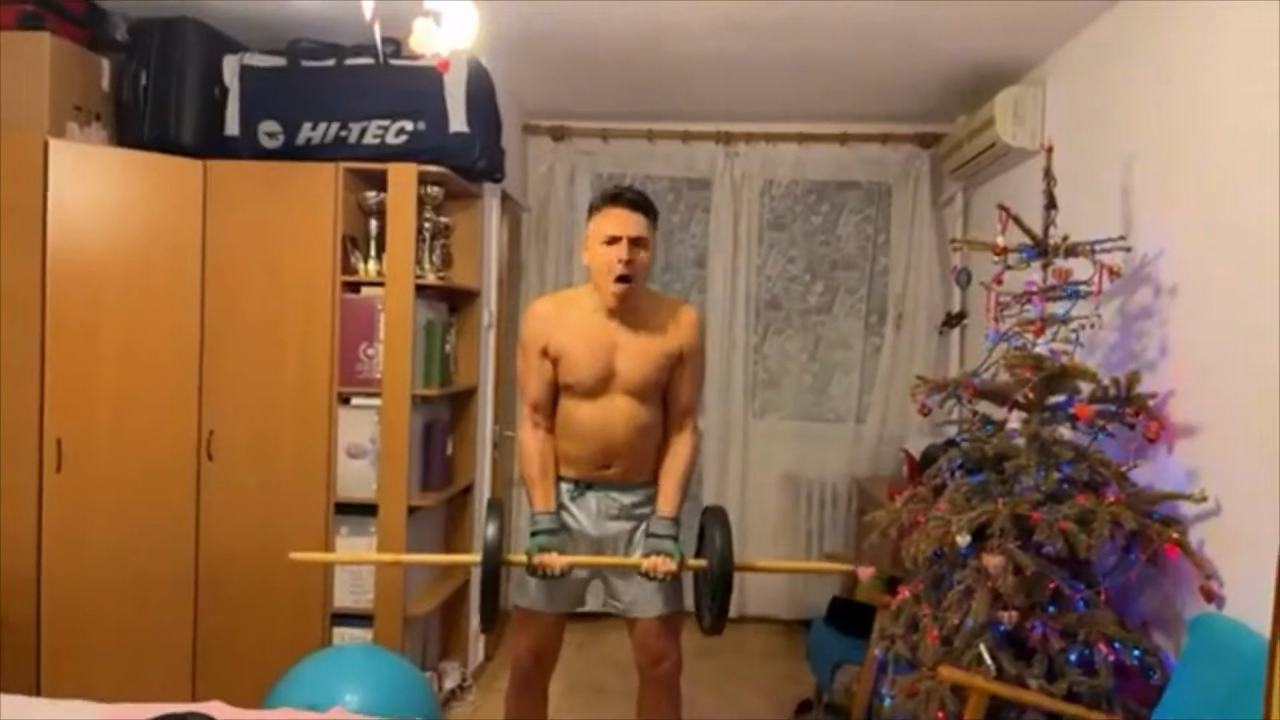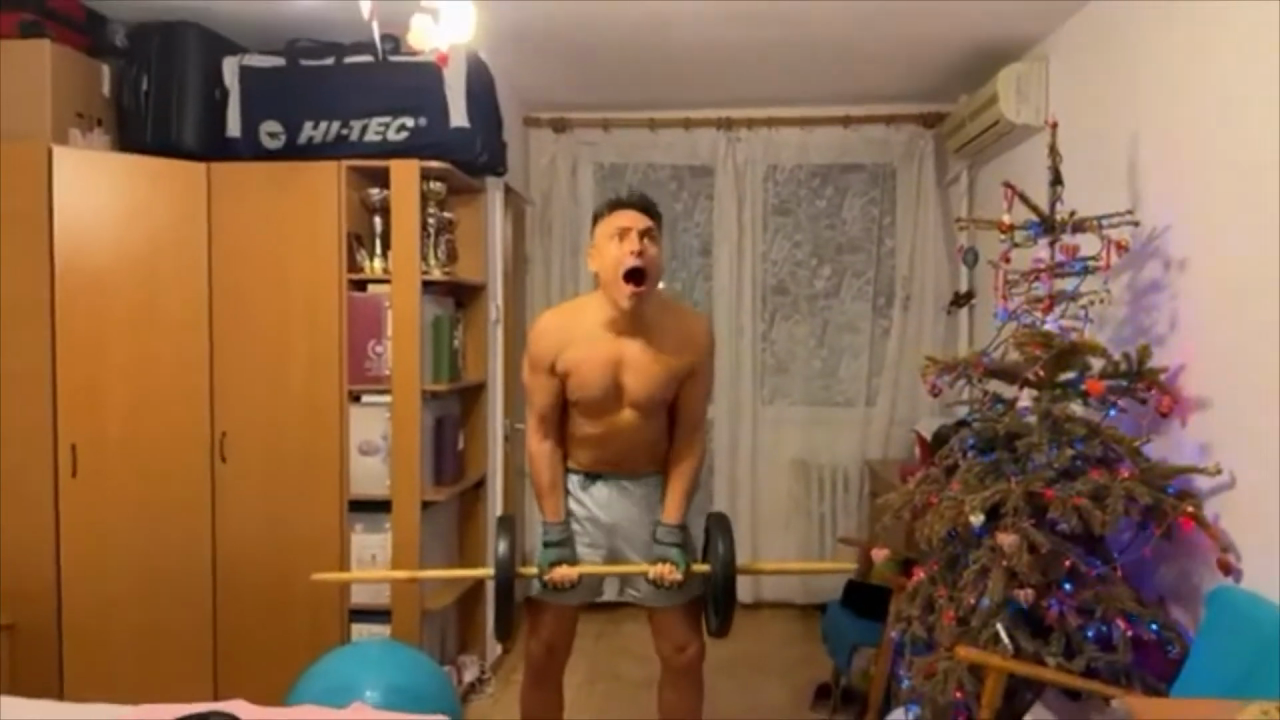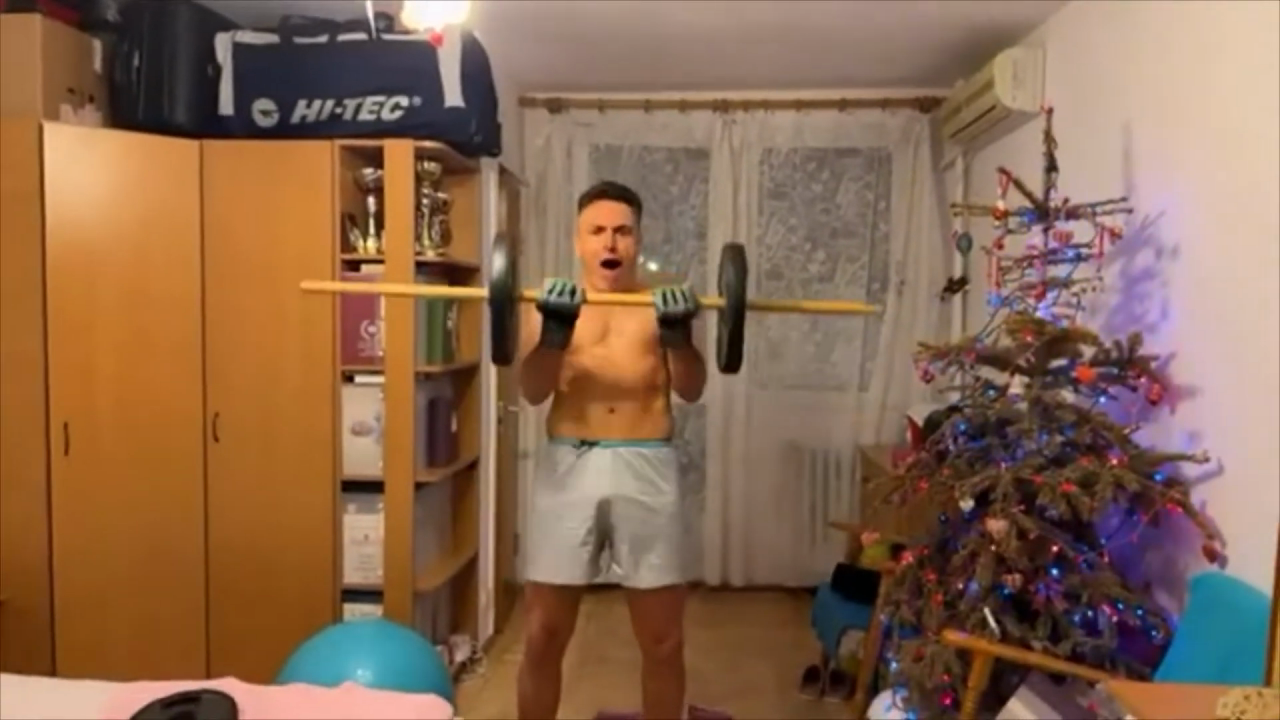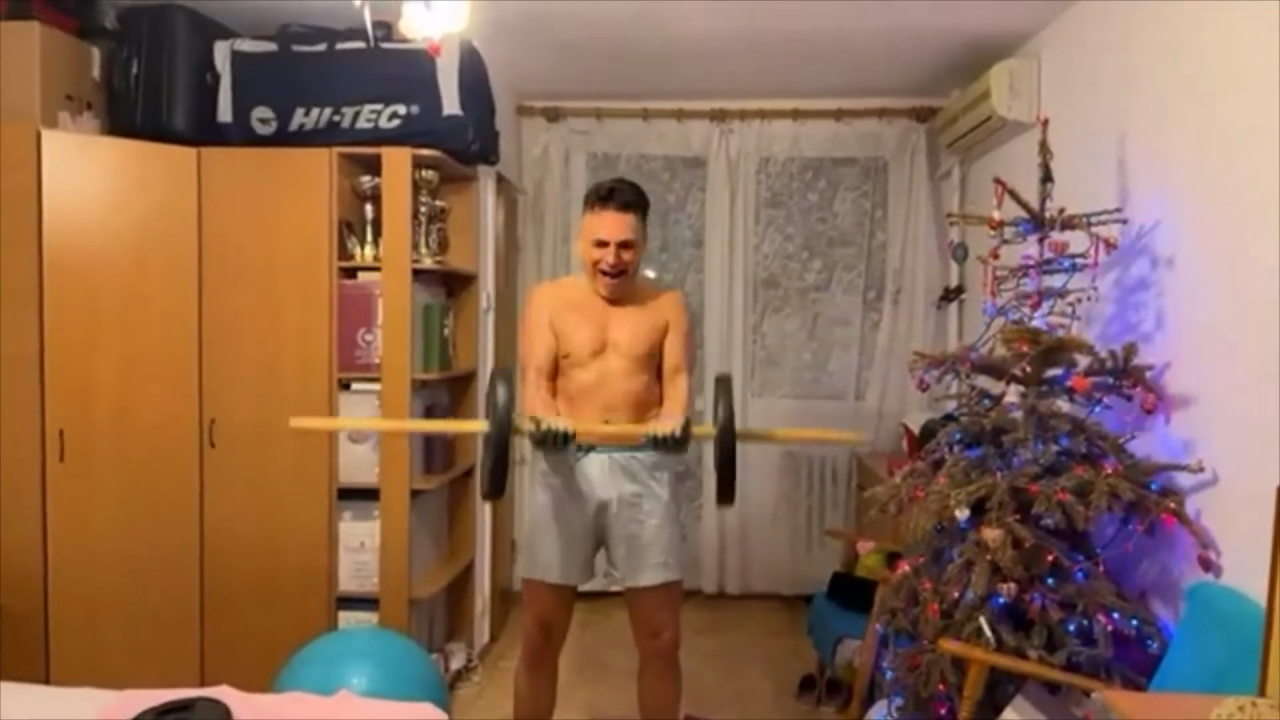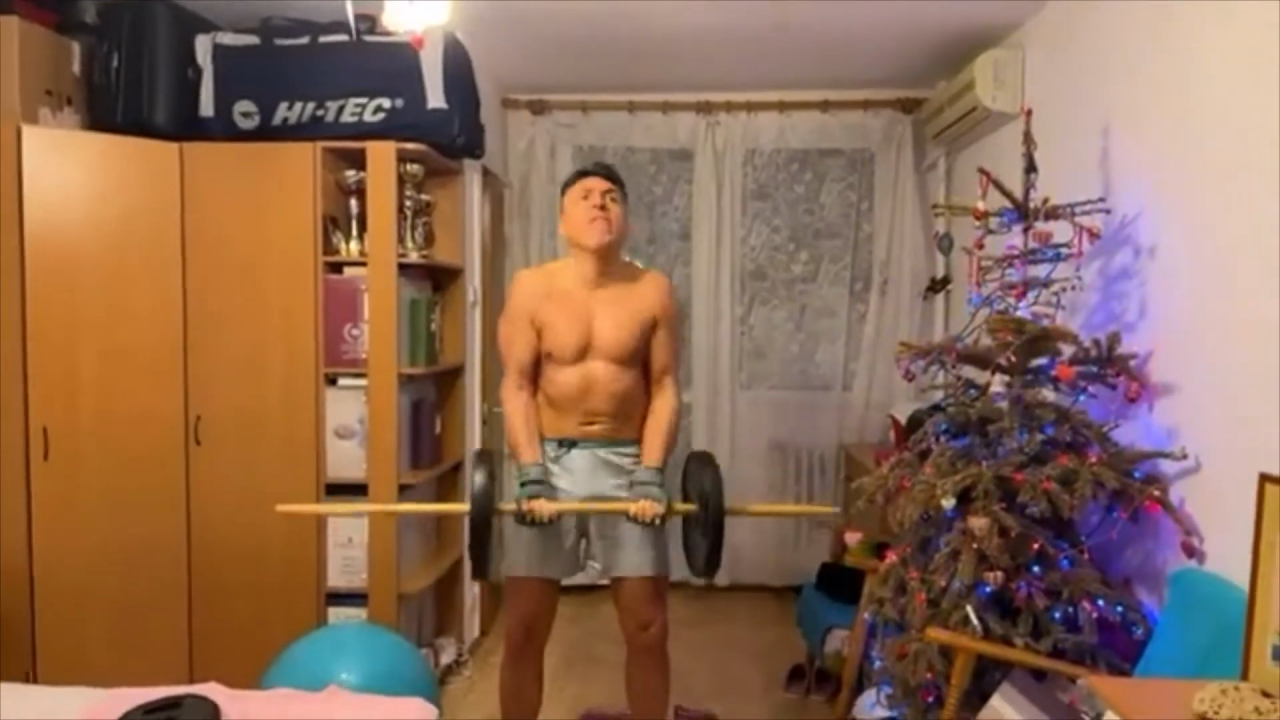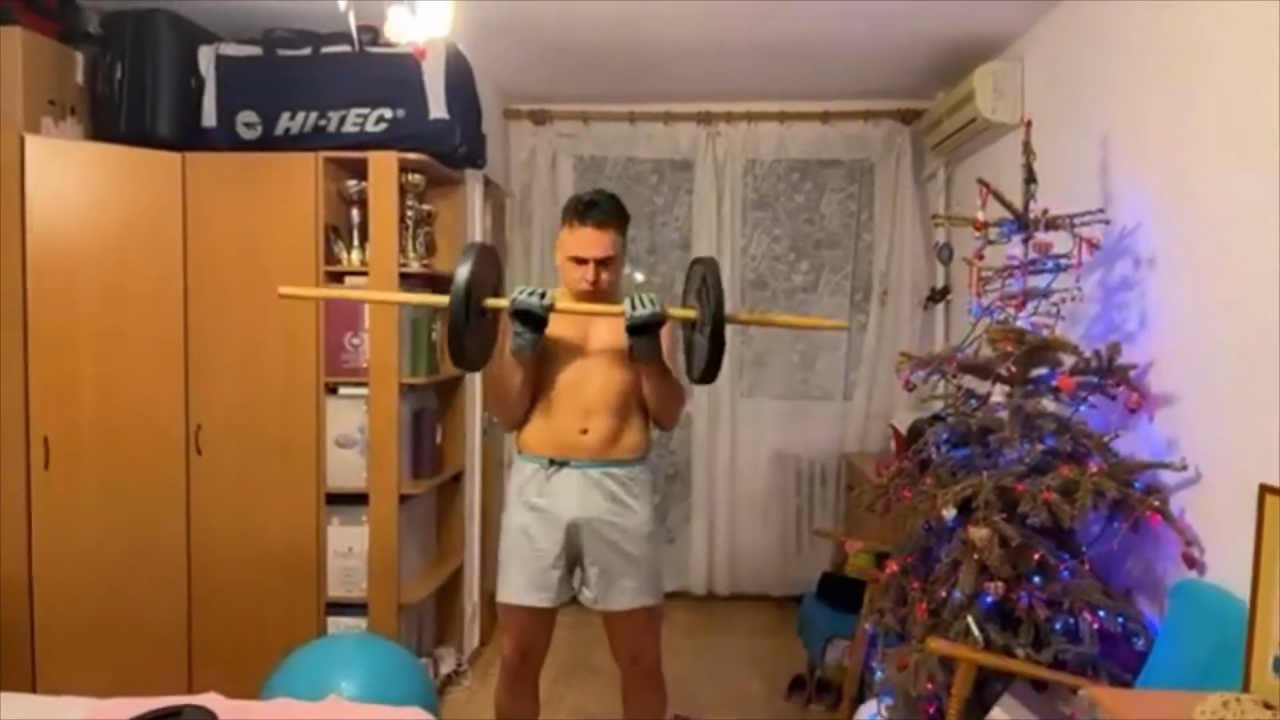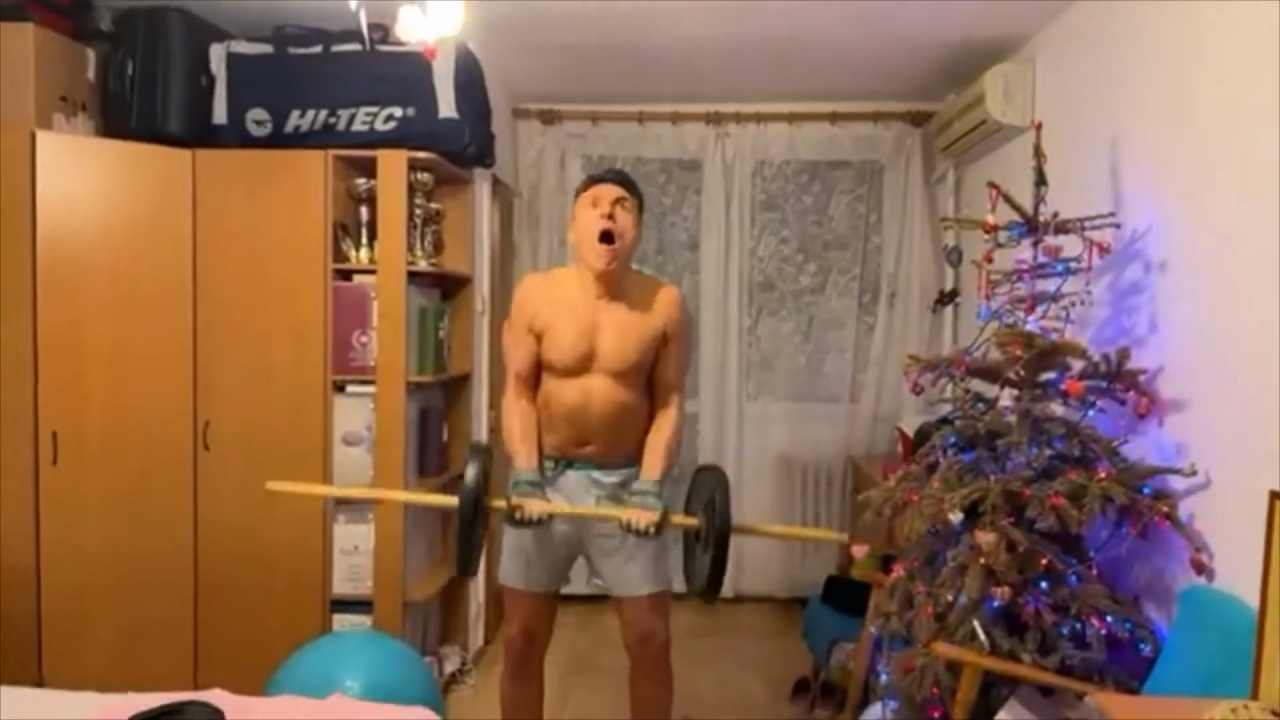
dt=0.7s
person 1, frame 1
left shoulder: (681, 324)
right shoulder: (546, 317)
left elbow: (682, 429)
right elbow: (535, 425)
left wrist: (666, 524)
right wrist: (544, 522)
left hip: (641, 505)
right hip: (565, 499)
left knee: (661, 662)
right knee: (529, 661)
person 1, frame 2
left shoulder: (692, 334)
right shoulder: (554, 331)
left elbow: (689, 437)
right elbow: (543, 436)
left wrist: (671, 533)
right wrist: (554, 537)
left hip: (650, 493)
right hip: (576, 491)
left knee: (684, 652)
right knee: (542, 653)
person 1, frame 3
left shoulder: (665, 300)
right shoulder: (553, 300)
left elbow: (690, 387)
right elbow: (532, 389)
left wrist: (679, 331)
right wrist: (552, 329)
left hip: (646, 469)
right hip: (568, 469)
left knee: (663, 641)
right knee: (543, 636)
person 1, frame 4
left shoulder: (667, 305)
right shoulder: (548, 298)
left elbow: (678, 385)
right elbow: (534, 386)
left wrist: (673, 421)
right wrist: (545, 422)
left hip: (642, 473)
right hip: (565, 472)
left knee: (660, 637)
right knee: (540, 634)
person 1, frame 5
left shoulder: (653, 289)
right shoulder: (530, 287)
left elbow: (664, 386)
right elbow: (516, 386)
left wrist: (654, 473)
right wrist: (530, 473)
left hip: (624, 465)
right hip: (550, 465)
left knee: (648, 628)
right knee: (523, 629)
person 1, frame 6
left shoulder: (642, 315)
right shoulder: (532, 312)
left elbow: (668, 414)
right elbow: (506, 414)
left wrist: (647, 344)
right wrist: (522, 337)
left hip: (620, 490)
right hip: (538, 487)
left knee: (641, 659)
right knee: (518, 655)
person 1, frame 7
left shoulder: (664, 304)
right shoulder: (535, 293)
left elbow: (668, 403)
right elbow: (518, 393)
left wrist: (650, 489)
right wrist: (525, 480)
left hip: (624, 484)
right hip: (548, 479)
left knee: (650, 642)
right knee: (522, 641)
